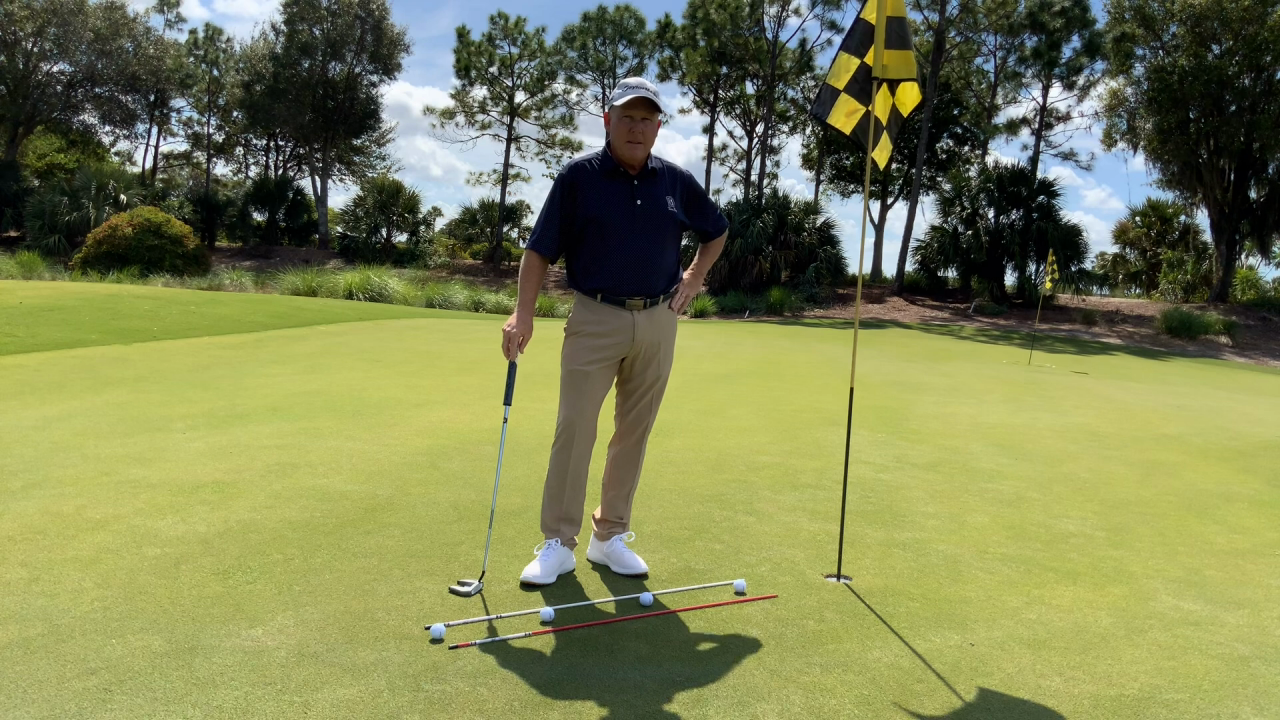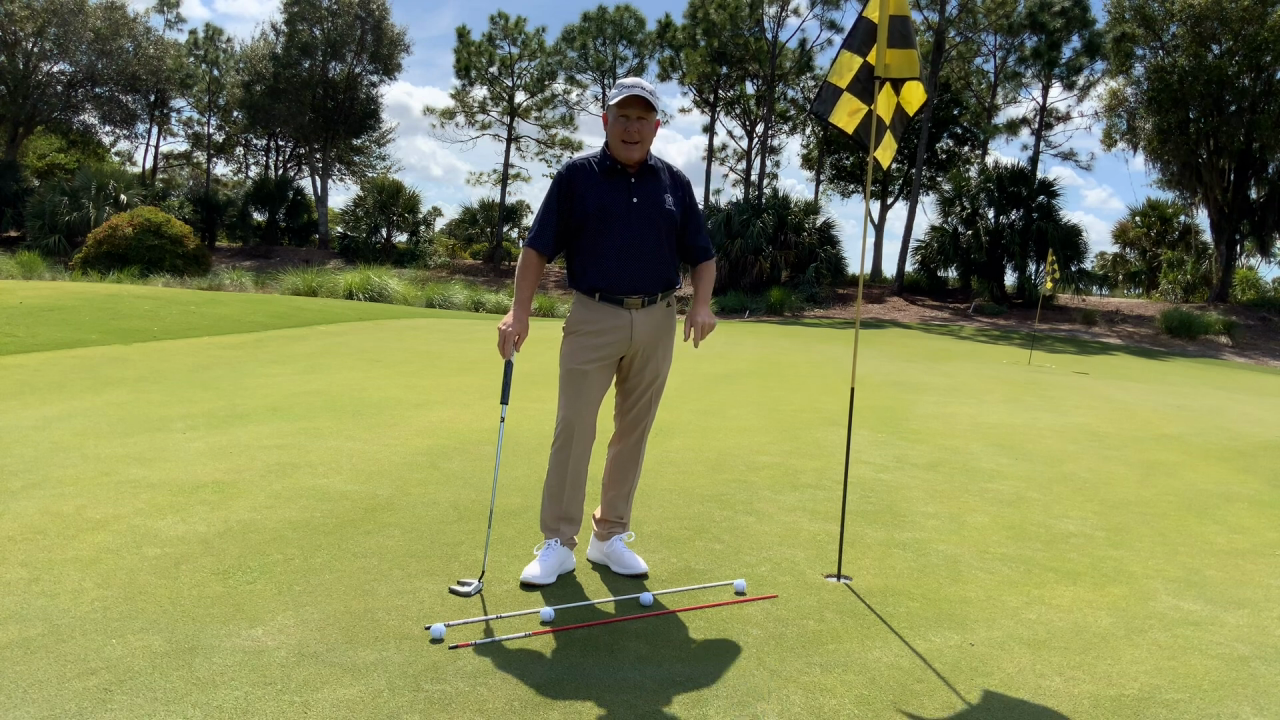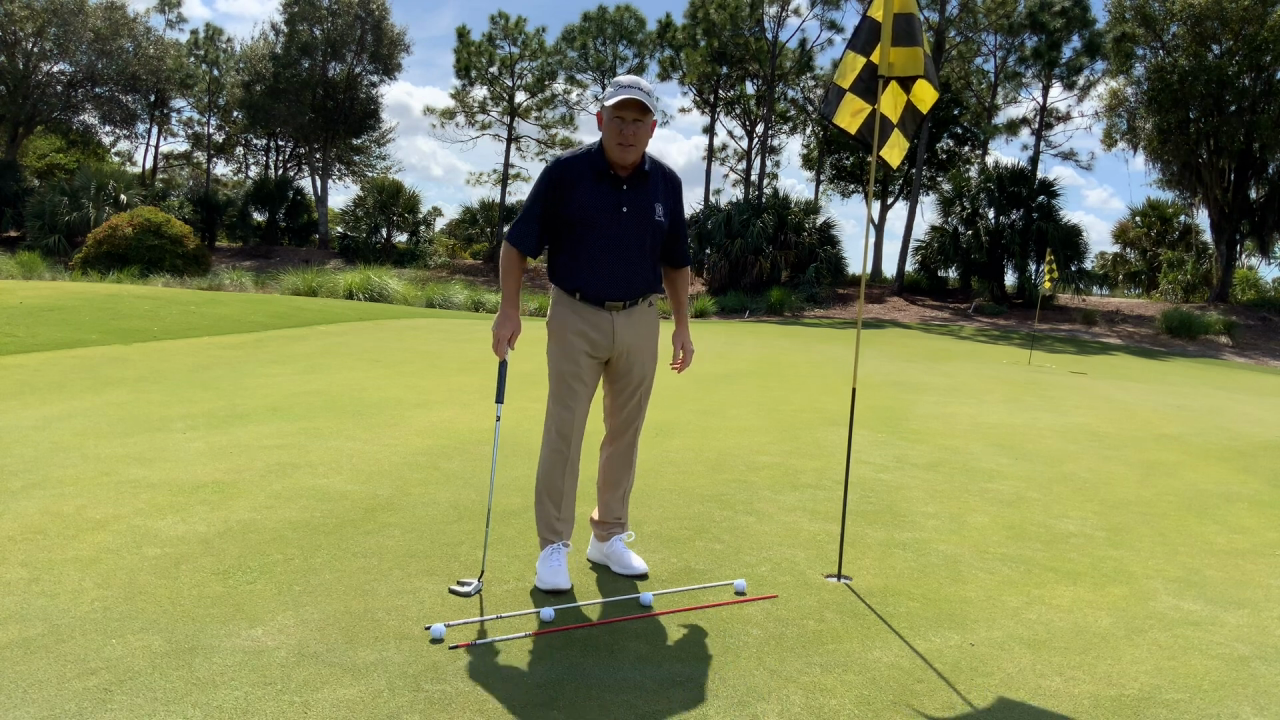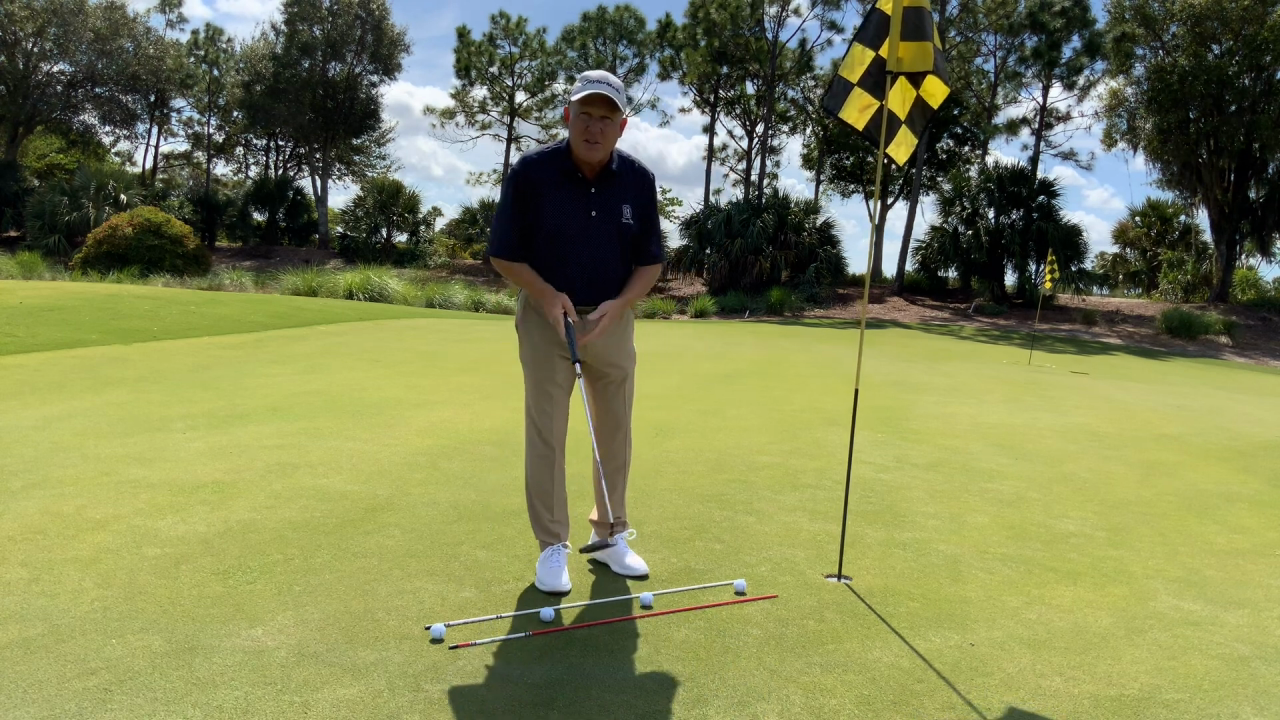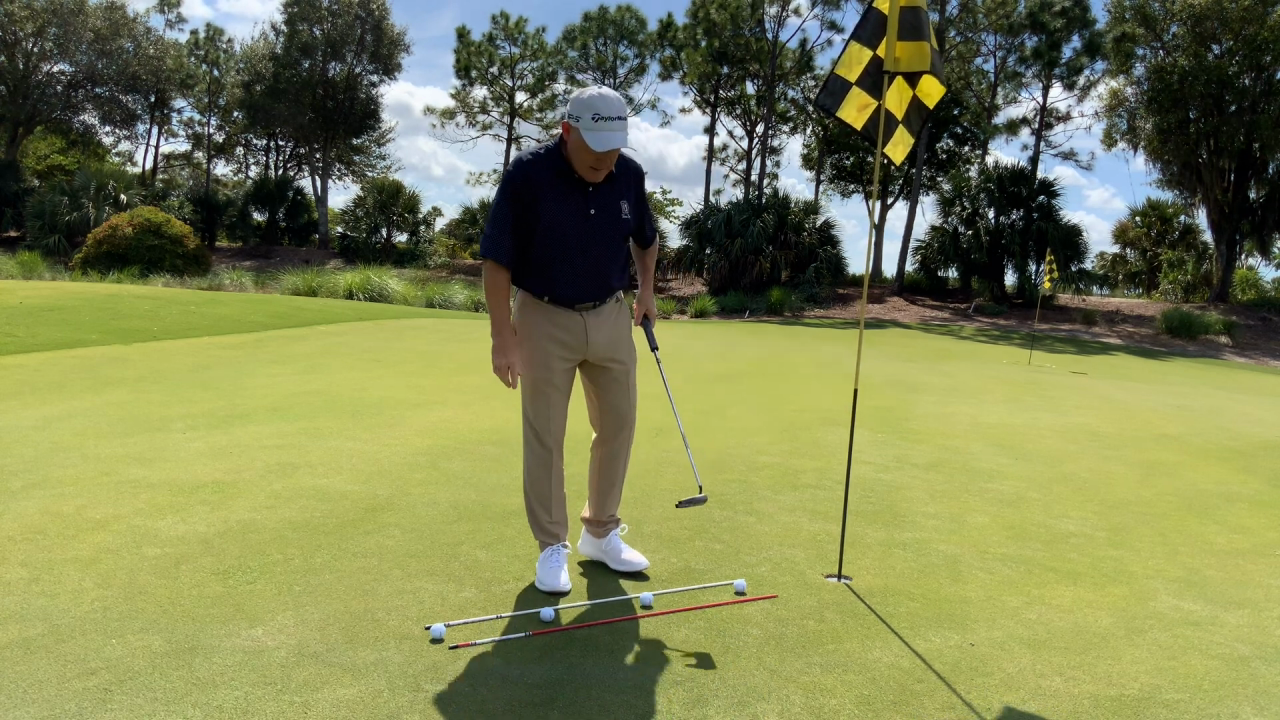
dt=1s
person 1, frame 1
left shoulder: (677, 181)
right shoulder: (577, 176)
left elbow: (716, 230)
right elbow: (540, 250)
left wrist: (695, 277)
right wrist: (522, 313)
left hip: (657, 321)
right hip: (595, 319)
left knee: (634, 432)
right knee: (574, 428)
left ankle: (610, 536)
right ankle: (558, 543)
person 1, frame 2
left shoulder: (674, 181)
right shoulder: (576, 176)
left elbow: (701, 254)
right elbow: (537, 247)
left wrist: (703, 304)
right wrist: (519, 311)
left hip: (656, 321)
right hip: (593, 317)
left knee: (633, 432)
right knee: (573, 429)
left ankle: (610, 536)
right ankle: (558, 542)
person 1, frame 3
left shoulder: (666, 182)
right shoulder: (564, 172)
left elbow: (676, 261)
right elbow: (517, 244)
left wrist: (682, 326)
right wrist: (509, 310)
left hip: (639, 320)
right hip: (576, 317)
left knee: (624, 433)
right knee: (563, 431)
left ankle: (609, 536)
right ankle: (554, 545)
person 1, frame 4
left shoulder: (638, 179)
right shoulder: (530, 172)
left elbow: (650, 260)
right elbow: (503, 254)
left wrist: (619, 305)
right wrist: (544, 293)
left hip: (609, 320)
right hip: (547, 318)
left knee: (614, 432)
right knee: (547, 435)
left ankle: (610, 535)
right ankle: (552, 547)
person 1, frame 5
left shoulder: (629, 174)
right shoulder: (526, 174)
left elbow: (644, 236)
right elbow: (496, 260)
left wrist: (646, 288)
right wrist: (502, 338)
left hip: (610, 316)
right hip: (544, 319)
left knee: (618, 425)
right knee: (545, 437)
left ankle: (601, 532)
right ankle: (552, 547)
